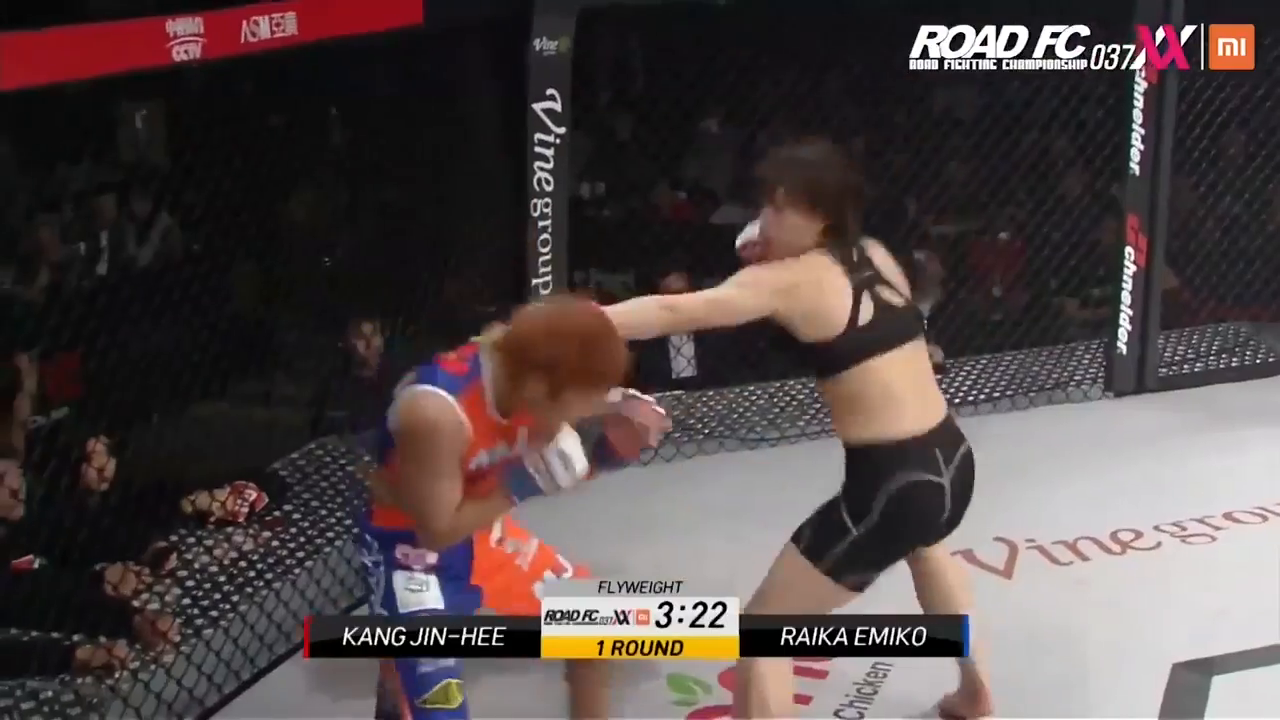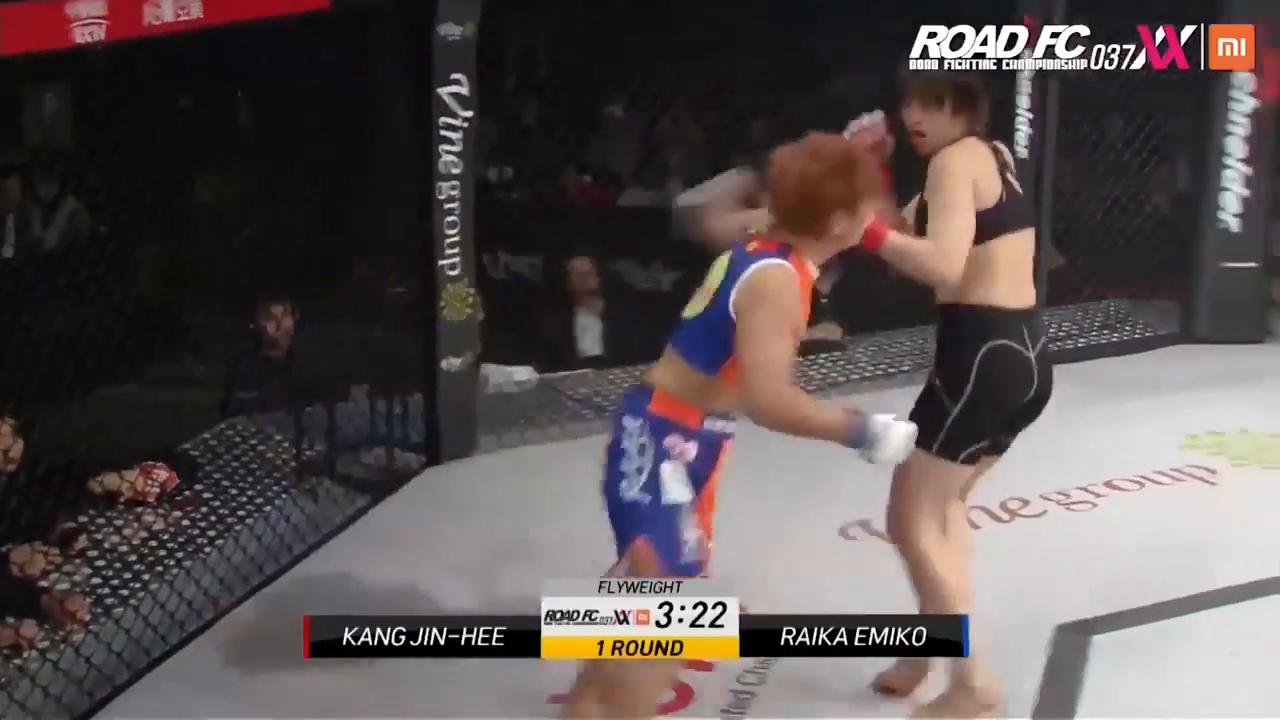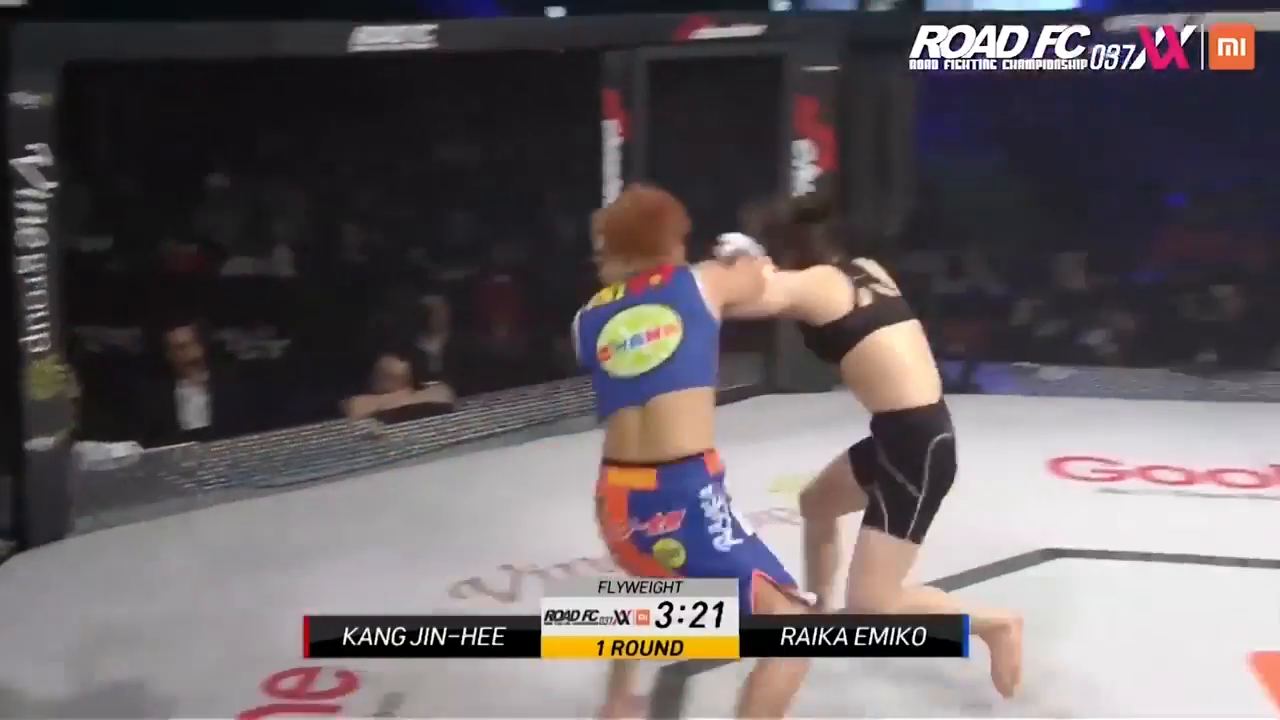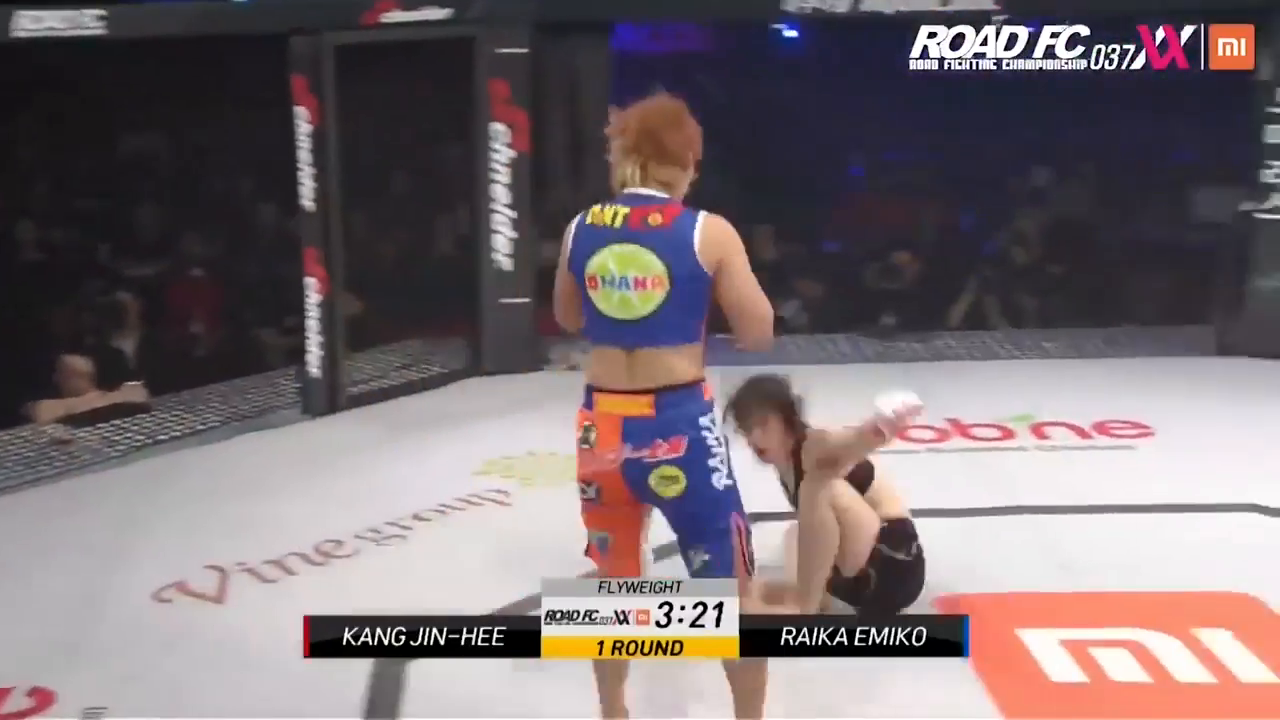
dt=0.5s
person 1, frame 1
left shoulder: (521, 362)
right shoulder: (439, 411)
left elbow: (568, 462)
right elbow: (437, 525)
left wrist: (610, 446)
right wrist: (522, 483)
left hip: (482, 533)
right hip: (406, 549)
person 1, frame 2
left shoulder: (765, 251)
right shoulder: (776, 281)
right elbow: (766, 401)
right wrist: (860, 430)
left hip: (683, 444)
right hip: (658, 446)
person 1, frame 3
left shoulder: (584, 321)
right shoulder: (701, 281)
right elbow: (757, 277)
left hip: (614, 498)
right hip: (687, 498)
left knee: (642, 584)
person 1, frame 4
left shoulder: (580, 230)
right shoulder: (709, 234)
right elbow: (758, 334)
left hip: (604, 430)
right hip: (679, 428)
left knee: (614, 583)
right knee: (733, 591)
person 2, frame 1
left shoulder: (789, 278)
right shoulder: (874, 255)
left elbow: (676, 310)
left hip: (891, 488)
right hip: (950, 464)
right knee: (924, 553)
person 2, frame 2
left shoulder: (956, 162)
right shoulder: (990, 158)
left elbow: (943, 267)
right elbow: (916, 233)
left wrist: (866, 233)
left hip: (984, 358)
right hip: (1026, 358)
left knee: (911, 521)
right knee: (941, 505)
right ankle: (925, 656)
person 2, frame 3
left shoulder: (808, 284)
right shoulder: (862, 269)
left elbow: (736, 303)
left hip: (915, 446)
right hip: (913, 431)
left knee: (871, 602)
right knee: (817, 501)
left ankle: (998, 626)
right ankle: (820, 607)
person 2, frame 4
left shoulder: (816, 447)
left elbow: (859, 438)
left wrist: (882, 423)
left hip: (896, 560)
left knee: (821, 487)
left ankle: (804, 607)
